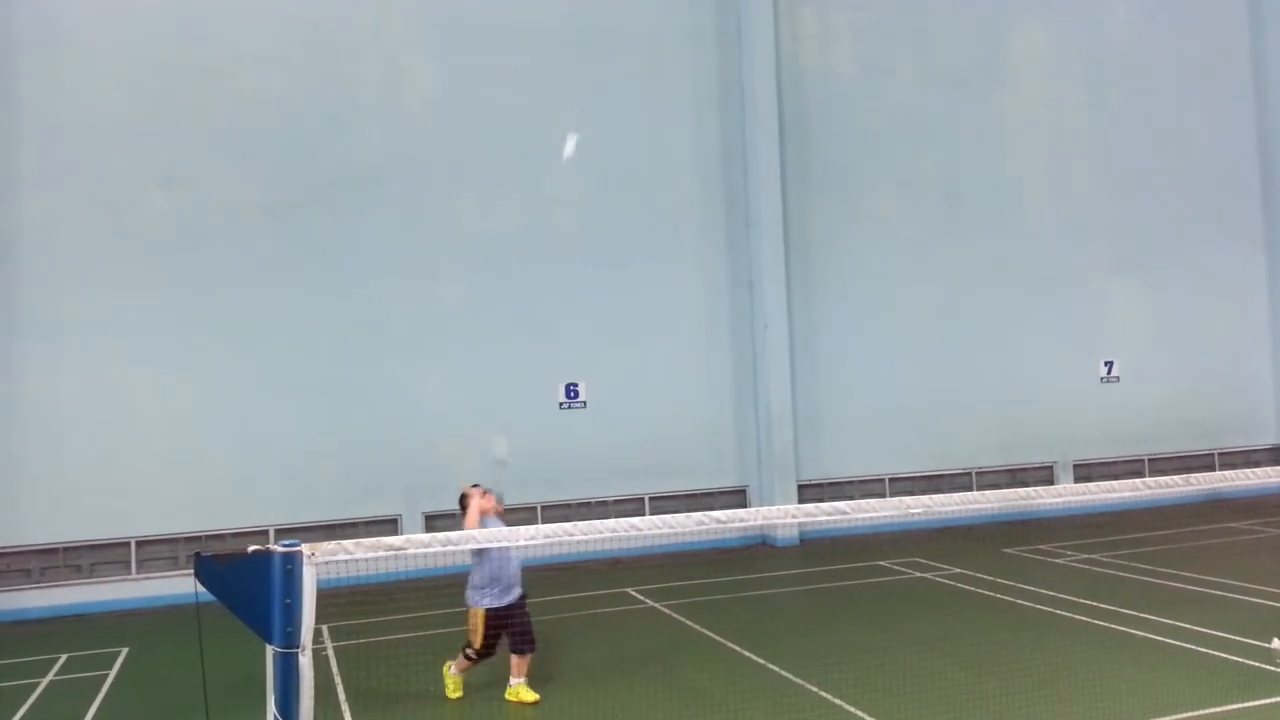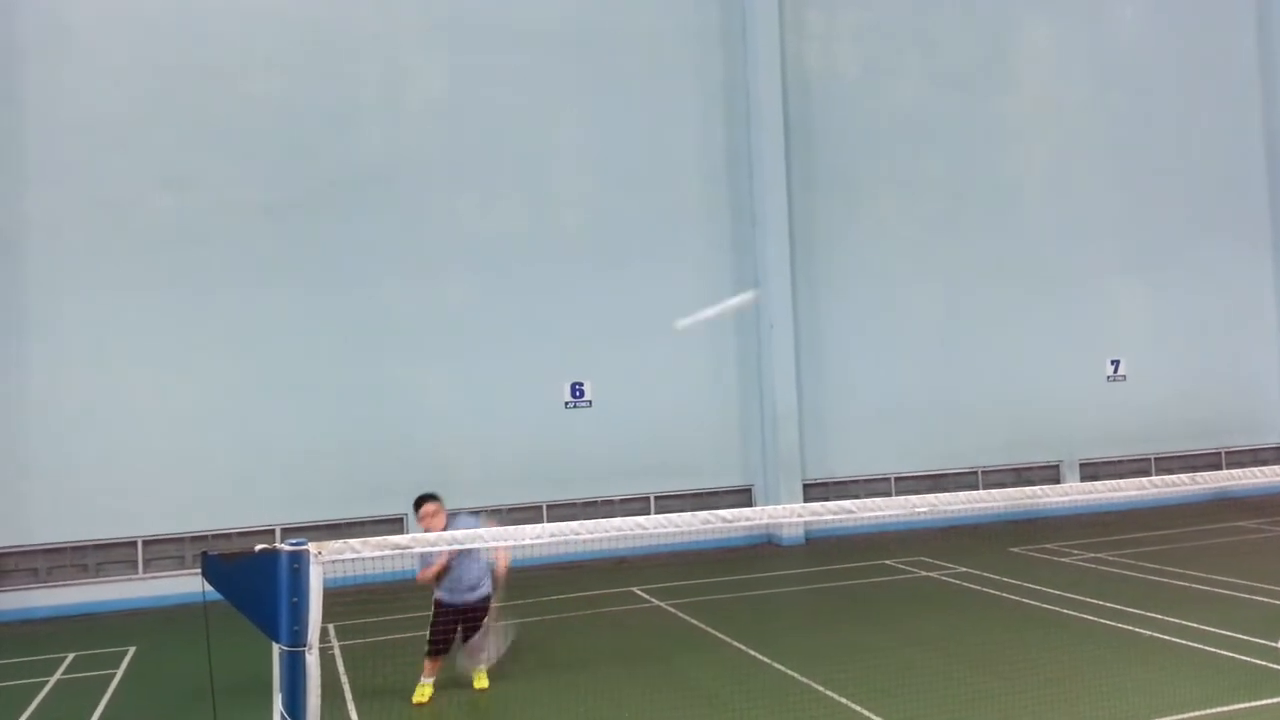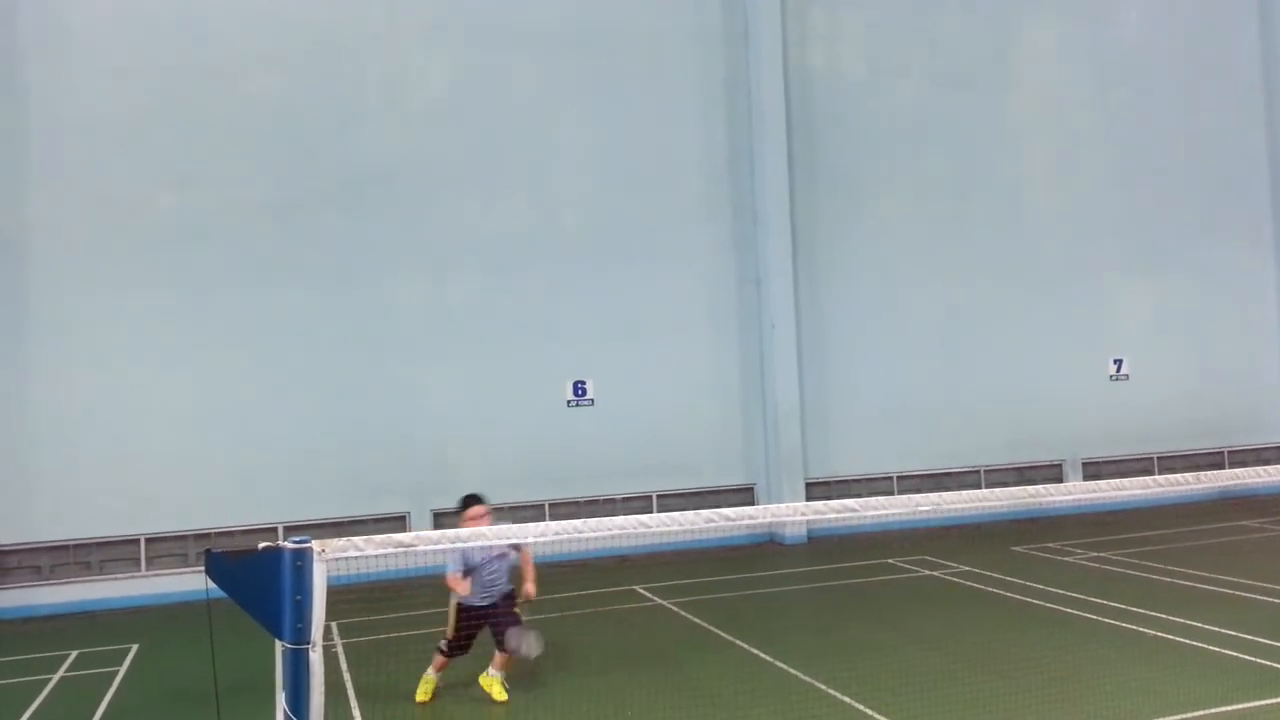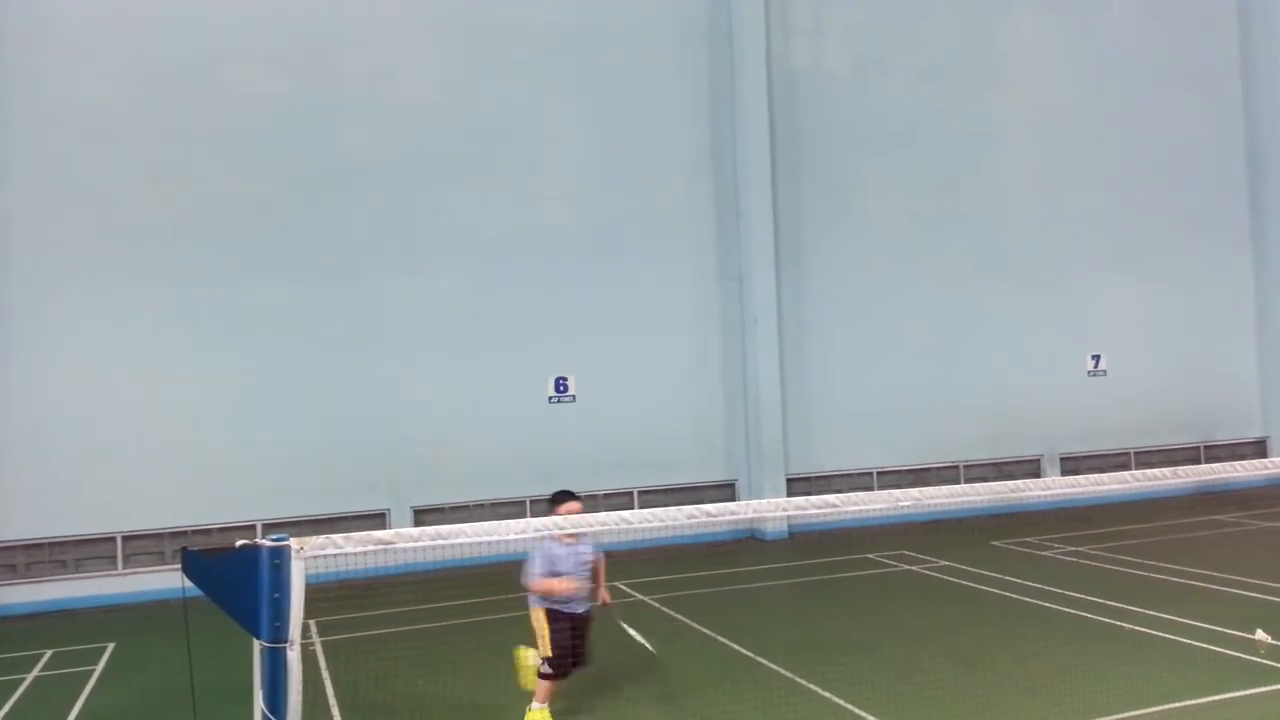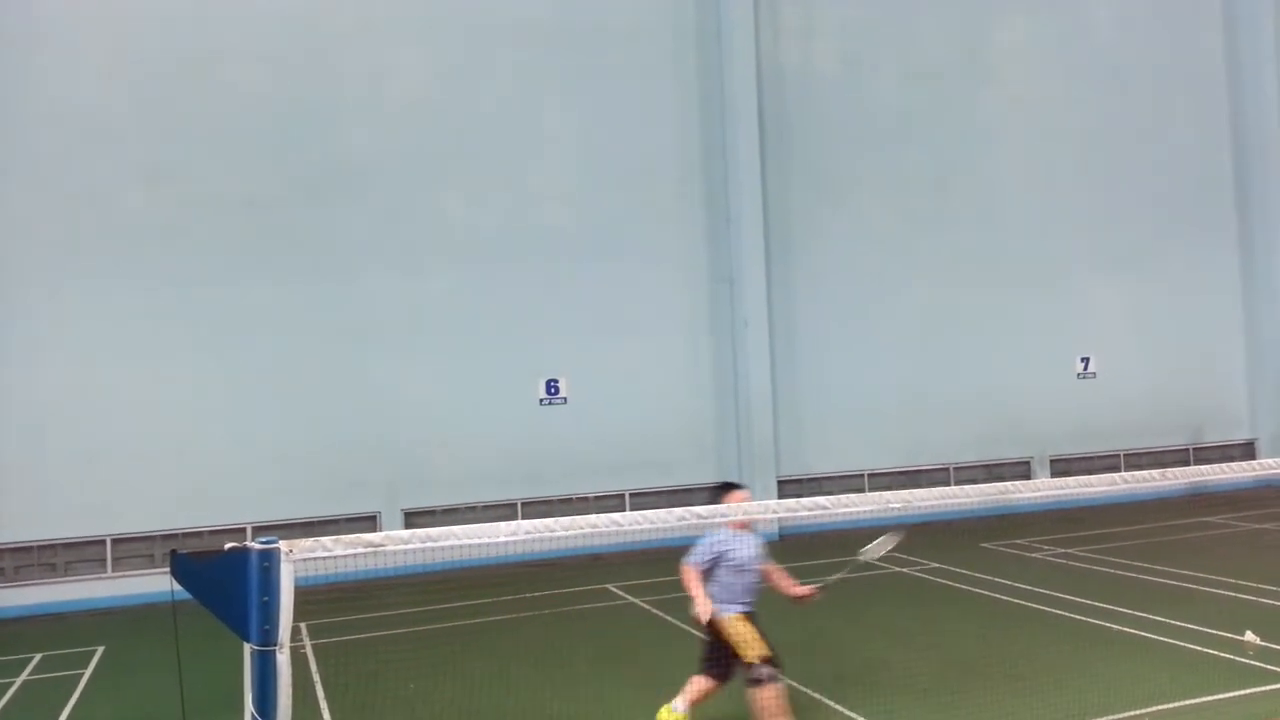
dt=0.4s
person 1, frame 1
left shoulder: (495, 522)
right shoulder: (481, 524)
right elbow: (471, 532)
left wrist: (497, 511)
right wrist: (474, 502)
left hip: (513, 596)
right hip: (486, 601)
left knee: (524, 642)
right knee: (479, 649)
left ankle: (517, 687)
right ankle: (453, 671)
person 1, frame 2
left shoulder: (464, 523)
right elbow: (422, 579)
left wrist: (501, 558)
right wrist: (438, 565)
left hip: (477, 596)
right hip: (446, 600)
right knee: (436, 644)
left ankle: (478, 668)
right ankle: (427, 682)
person 1, frame 3
right shoulder: (462, 546)
left elbow: (523, 551)
right elbow: (452, 577)
left wrist: (529, 581)
right wrist: (460, 586)
left hip: (502, 598)
right hip: (469, 602)
right knee: (452, 645)
left ankle: (493, 678)
right ankle: (431, 676)
person 1, frame 4
left shoulder: (586, 539)
right shoulder: (545, 547)
left elbow: (597, 559)
right elbow: (534, 584)
left wrist: (601, 587)
right wrist: (563, 585)
left hip: (580, 609)
right hip: (550, 609)
left knee: (573, 660)
right knee: (556, 662)
left ankle: (534, 659)
person 1, frame 5
left shoulder: (753, 537)
right shoulder: (716, 539)
left elbow: (767, 568)
right elbow: (689, 567)
left wrist: (792, 589)
right wrist: (701, 598)
left hip: (736, 612)
right hip: (725, 612)
left knee: (714, 672)
right knee: (764, 668)
